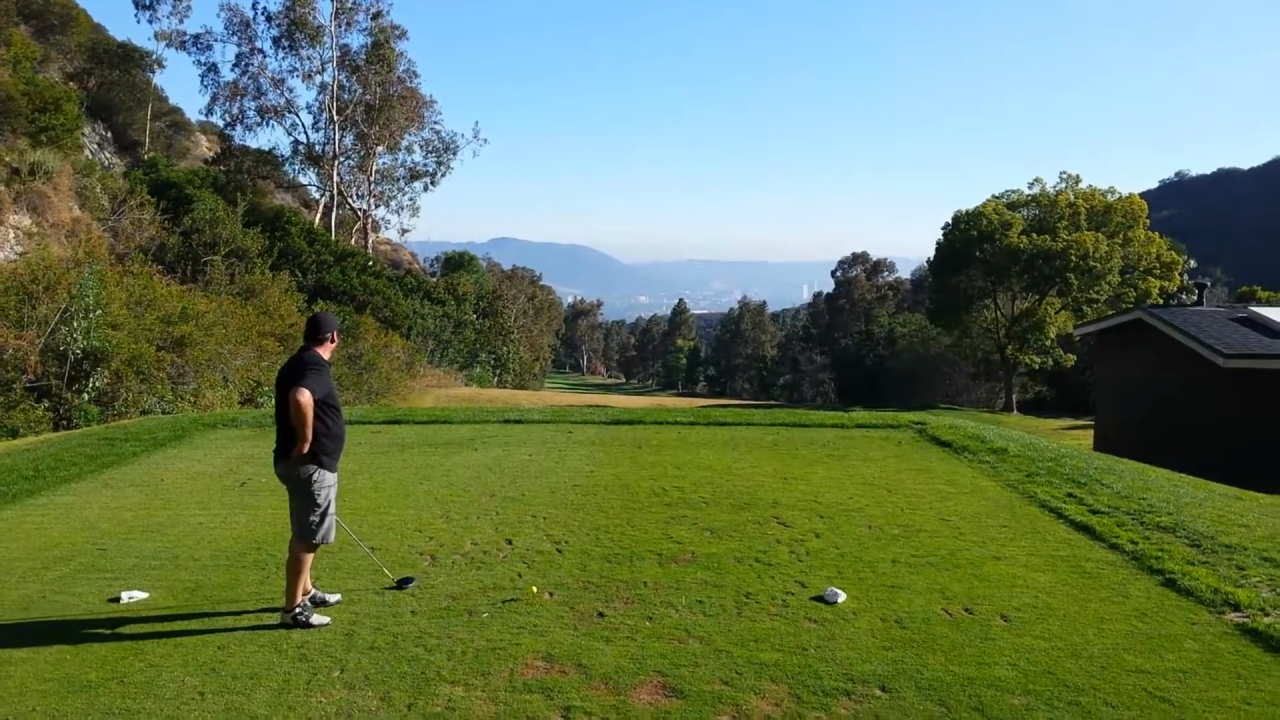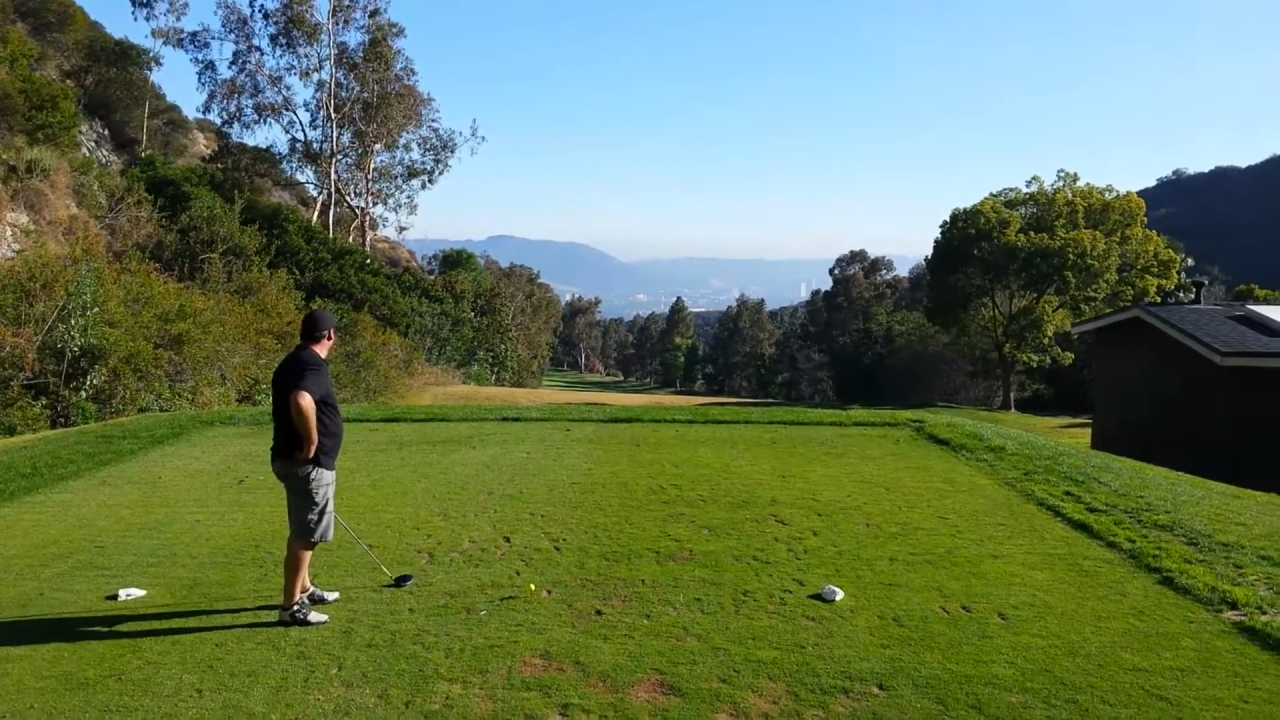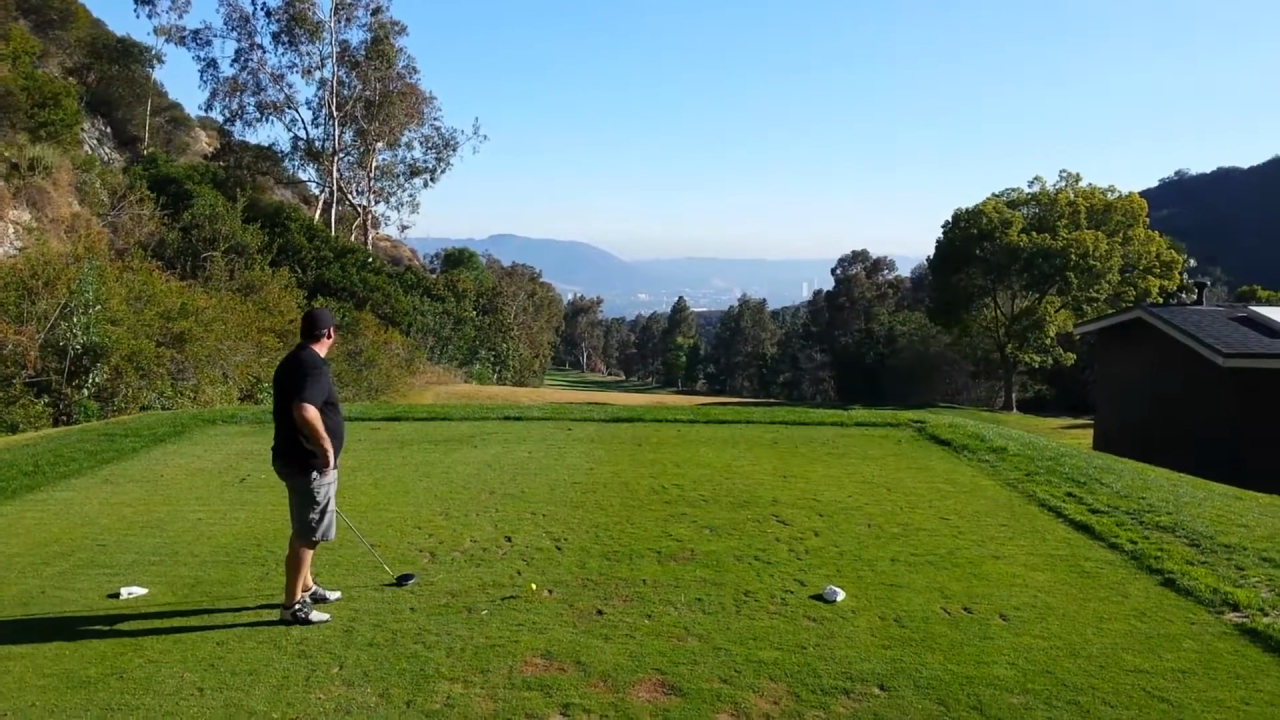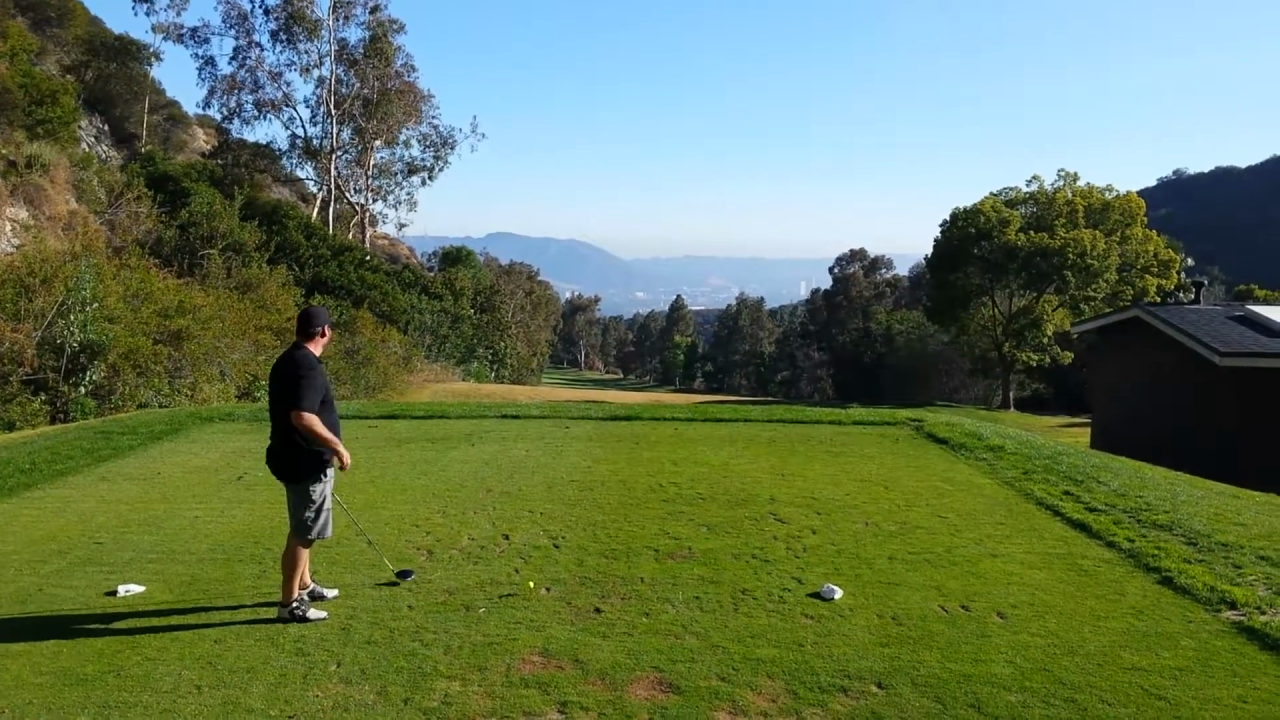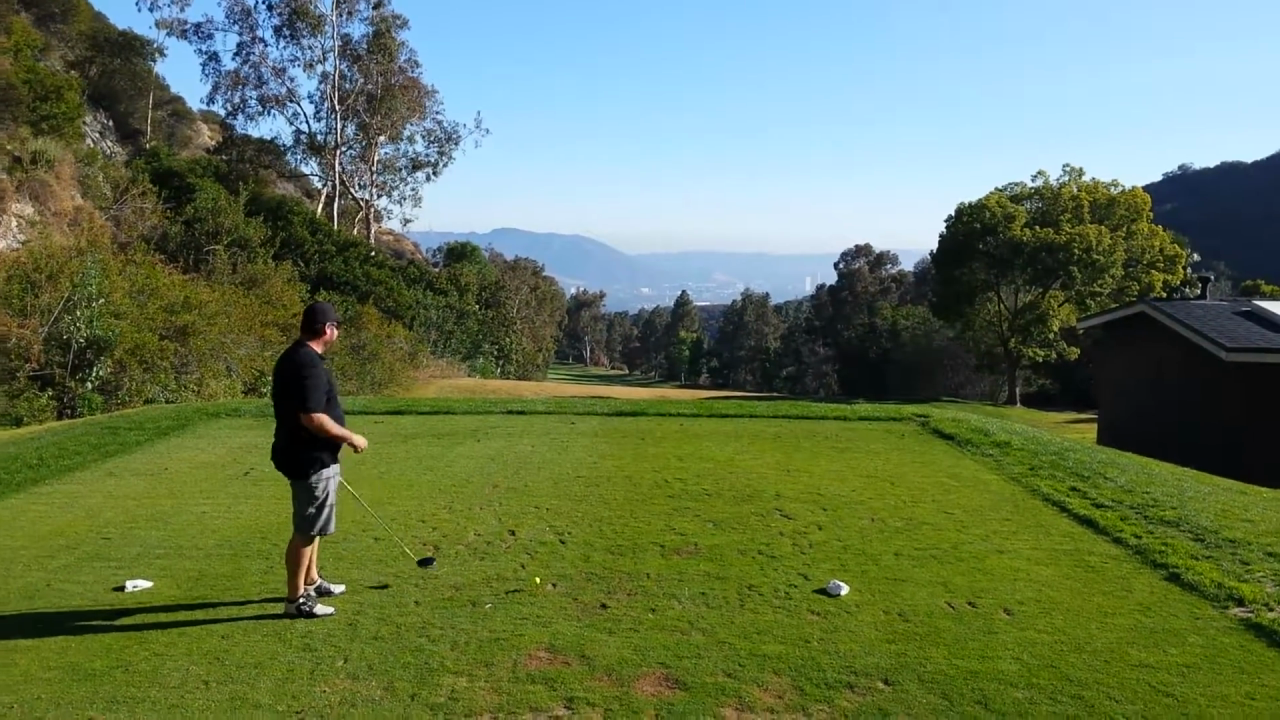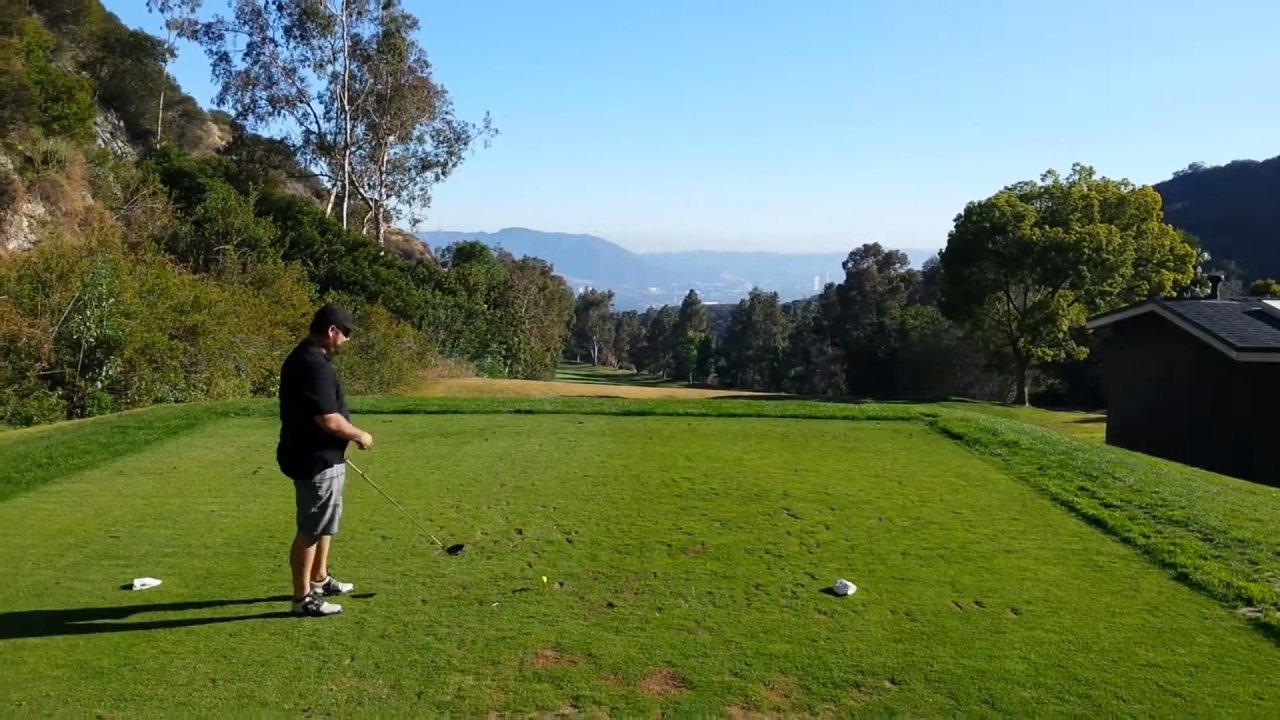
dt=0.1s
person 1, frame 1
left shoulder: (296, 364)
right shoulder: (316, 366)
right elbow: (300, 398)
right wrist: (305, 441)
left hip: (297, 462)
right hip: (312, 466)
left knee: (304, 534)
right knee: (308, 537)
left ankle: (306, 592)
right ankle: (293, 609)
person 1, frame 2
left shoulder: (291, 362)
right shoulder: (313, 366)
right elbow: (302, 402)
right wrist: (311, 444)
left hip: (293, 460)
right hip: (308, 465)
left knee: (302, 531)
right knee: (306, 536)
left ankle: (305, 590)
right ankle: (291, 606)
person 1, frame 3
left shoulder: (292, 362)
right shoulder: (313, 366)
right elbow: (305, 411)
right wrist: (326, 448)
left hip: (294, 459)
right hip: (311, 464)
left knee: (305, 531)
right knee: (308, 535)
left ankle: (307, 589)
right ankle: (292, 605)
person 1, frame 4
left shoulder: (290, 360)
right shoulder: (306, 366)
right elbow: (302, 418)
right wrist: (337, 447)
left hip: (295, 458)
right hip: (306, 463)
left knee: (304, 529)
right knee: (303, 532)
left ankle: (303, 586)
right ankle: (289, 604)
person 1, frame 5
left shoulder: (294, 357)
right shoulder: (308, 364)
right elbow: (313, 418)
right wrist: (351, 437)
left hip: (301, 454)
right hip: (310, 458)
left knee: (310, 525)
right knee: (306, 529)
left ankle: (310, 581)
right ankle: (295, 599)
person 1, frame 6
left shoulder: (304, 357)
right shoulder: (314, 365)
right elbow: (329, 420)
left wrist: (348, 433)
right wrist: (360, 435)
left hip: (318, 455)
right hip: (315, 459)
left knee: (325, 521)
right knee: (311, 529)
left ankle: (319, 579)
right ankle: (302, 598)
